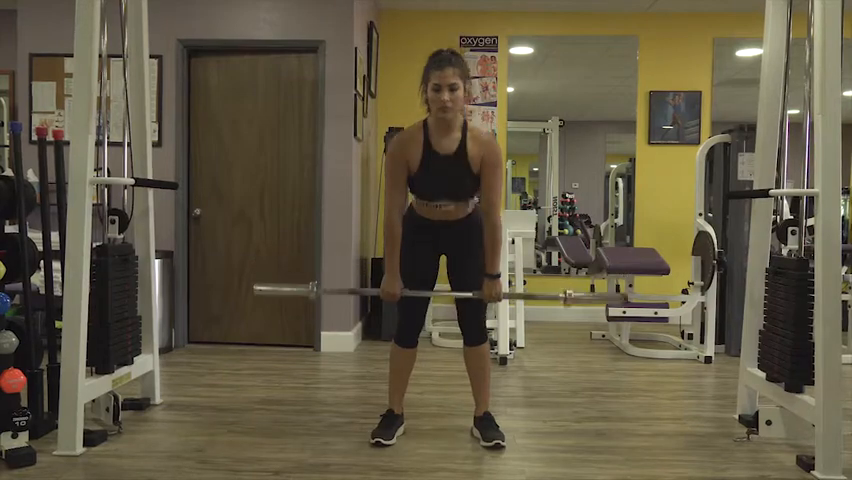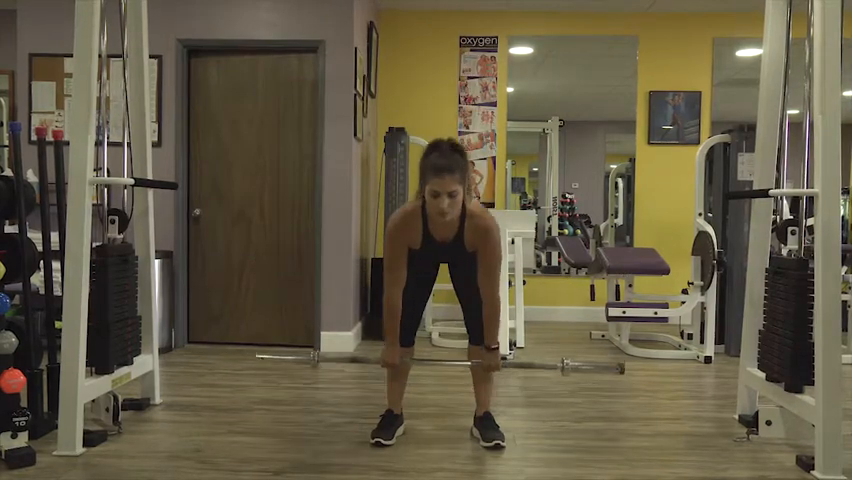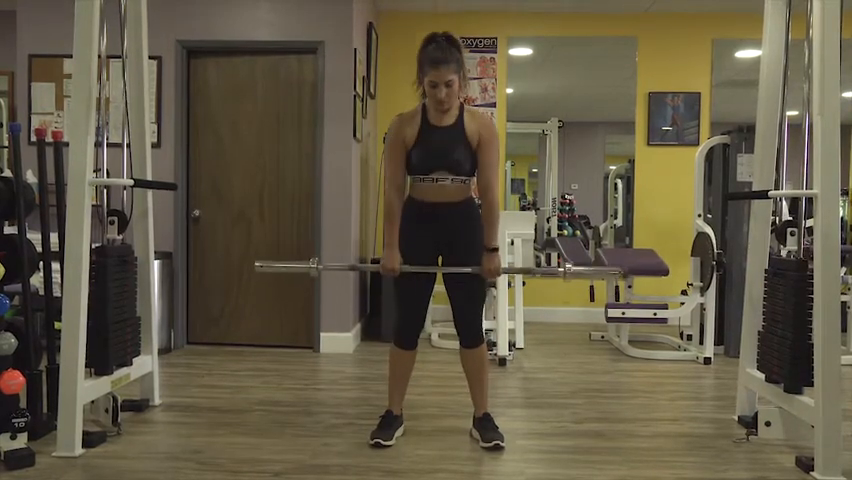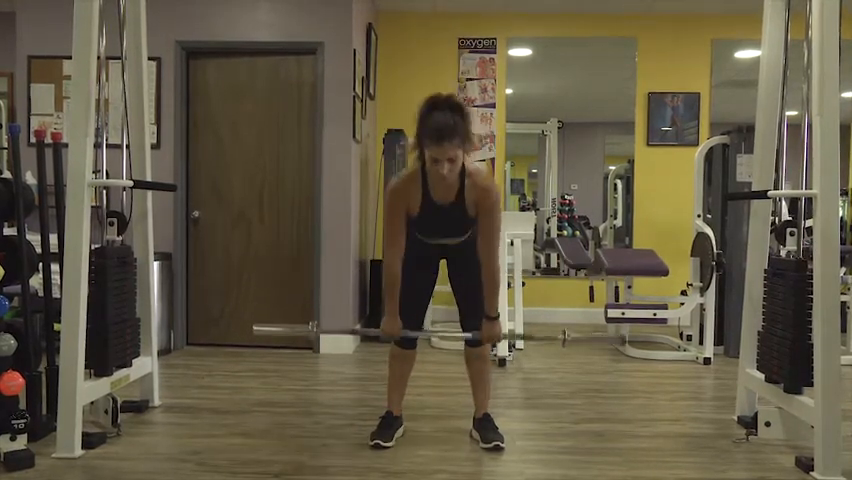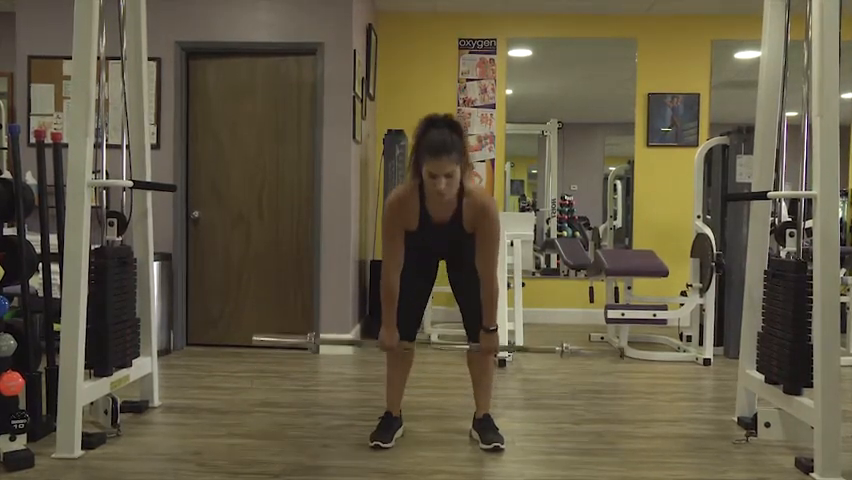
dt=1s
person 1, frame 1
left shoulder: (485, 146)
right shoulder: (404, 144)
left elbow: (491, 214)
right elbow: (393, 212)
left wrist: (492, 274)
right wrist: (391, 273)
left hip: (467, 236)
right hip: (418, 236)
left knee: (475, 326)
right knee: (408, 325)
left ankle: (482, 415)
right ankle: (394, 413)
person 1, frame 2
left shoulder: (483, 224)
right shoulder: (402, 222)
left elbow: (490, 294)
right elbow: (393, 291)
left wrist: (492, 346)
right wrist: (390, 345)
left hip: (465, 258)
right hip: (421, 258)
left knee: (478, 329)
right knee: (405, 329)
left ankle: (483, 416)
right ankle: (393, 414)
person 1, frame 3
left shoulder: (481, 126)
right shoulder: (403, 125)
left elbow: (489, 191)
right elbow: (393, 190)
left wrist: (491, 248)
right wrist: (390, 247)
left hip: (463, 225)
right hip: (416, 225)
left knee: (470, 326)
right knee: (407, 325)
left ankle: (482, 416)
right ankle: (393, 414)
person 1, frame 4
left shoulder: (484, 188)
right shoulder: (401, 188)
left elbow: (489, 258)
right elbow: (393, 256)
left wrist: (491, 317)
right wrist: (391, 313)
left hip: (466, 250)
right hip: (419, 250)
left knee: (476, 331)
right knee: (405, 329)
left ankle: (482, 417)
right ankle: (393, 415)
person 1, frame 5
left shoulder: (482, 204)
right shoulder: (399, 202)
left elbow: (487, 274)
right elbow: (391, 271)
left wrist: (490, 329)
right wrist: (388, 327)
left hip: (464, 253)
right hip: (418, 252)
left knee: (477, 333)
right knee: (405, 332)
left ankle: (482, 418)
right ankle: (392, 416)
